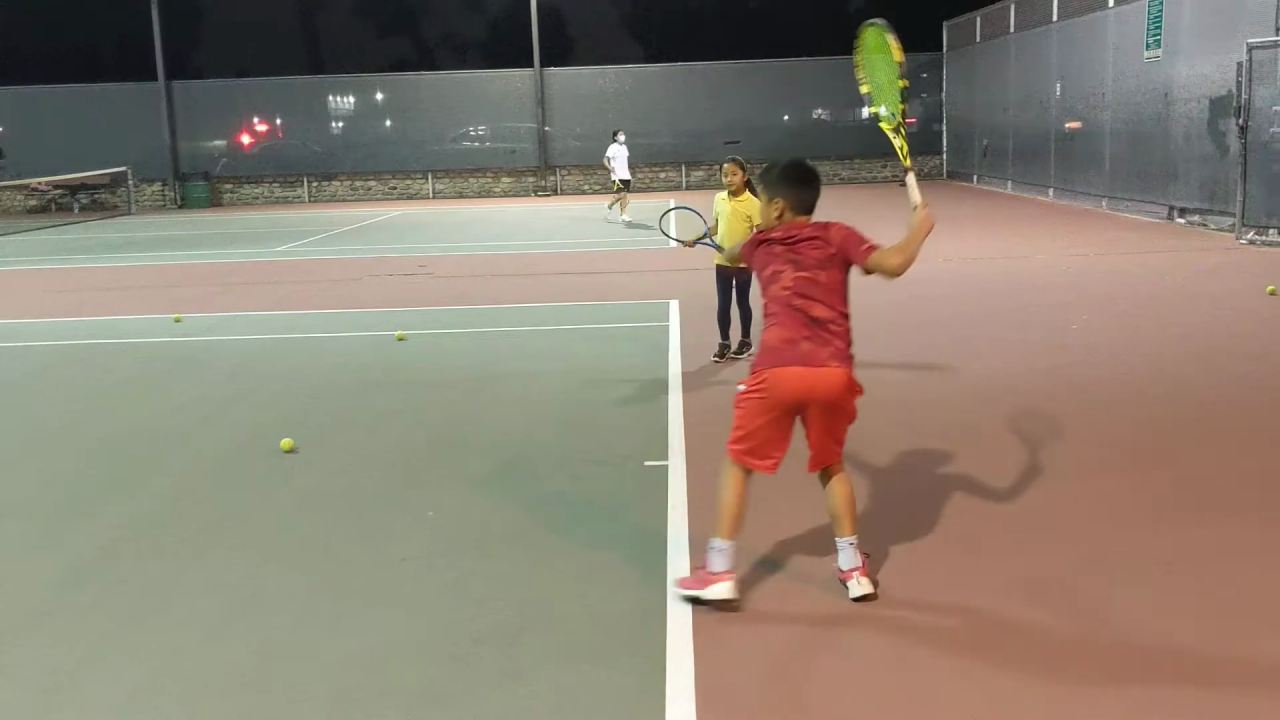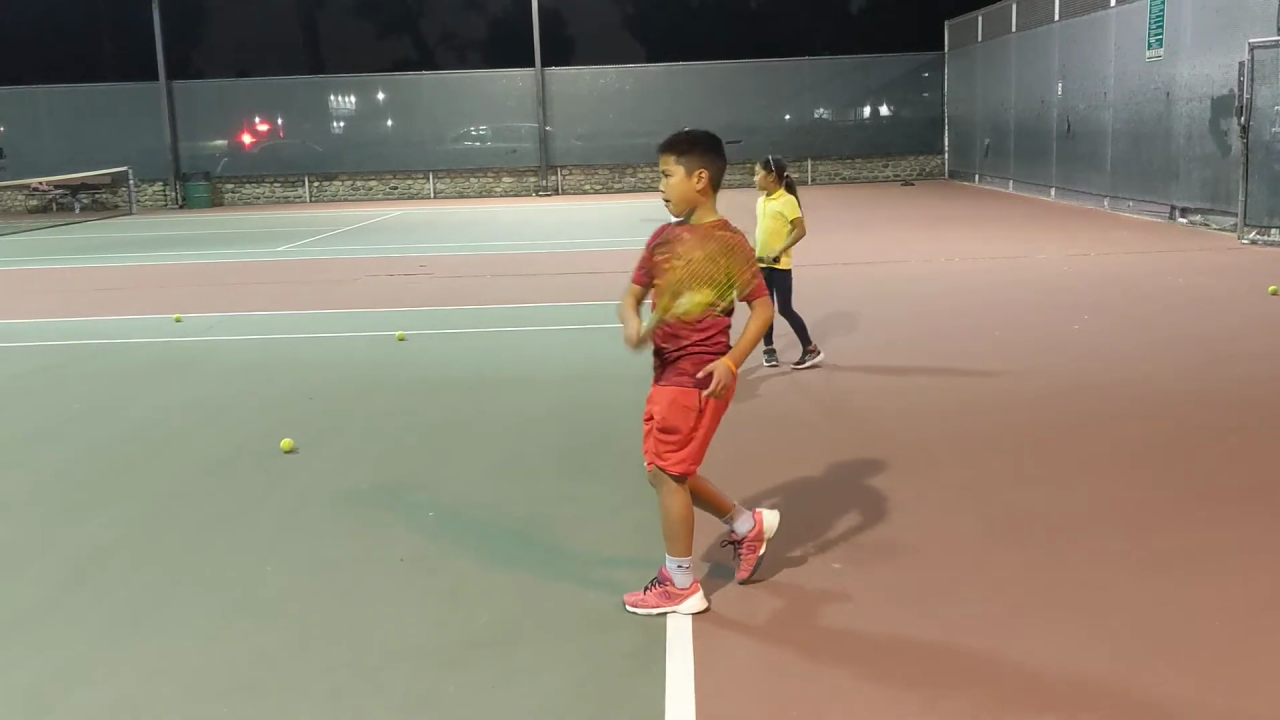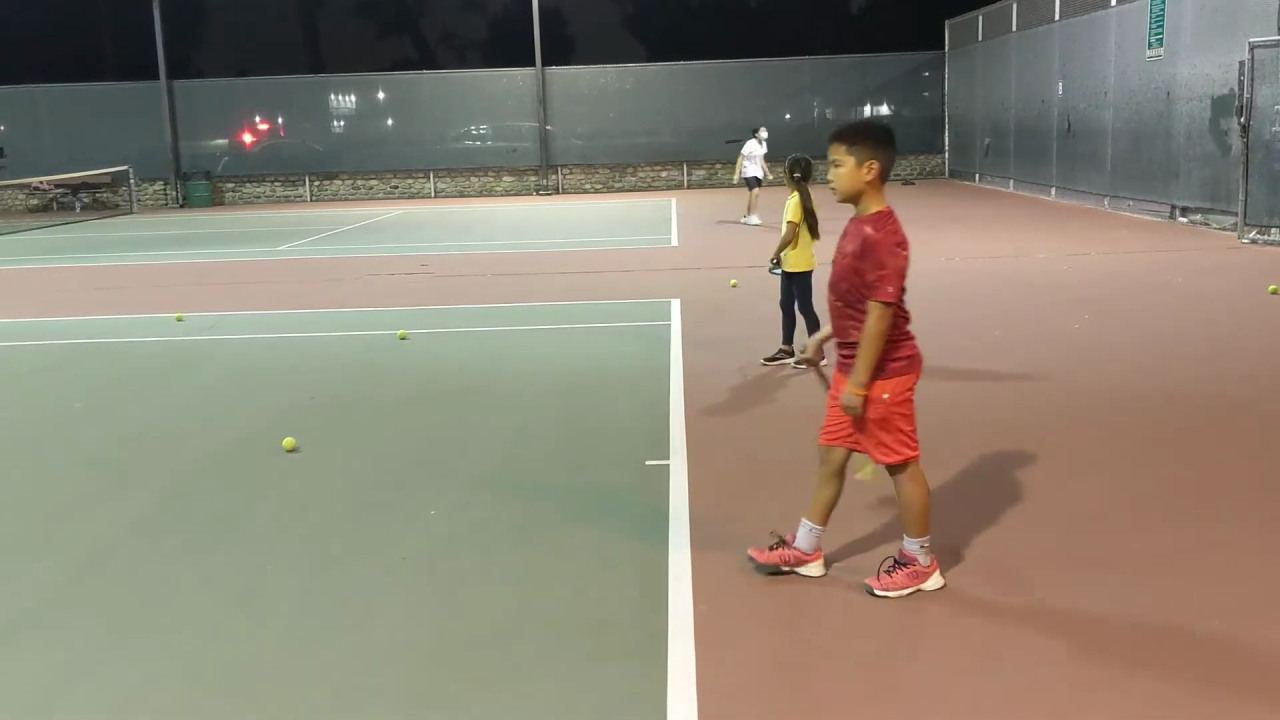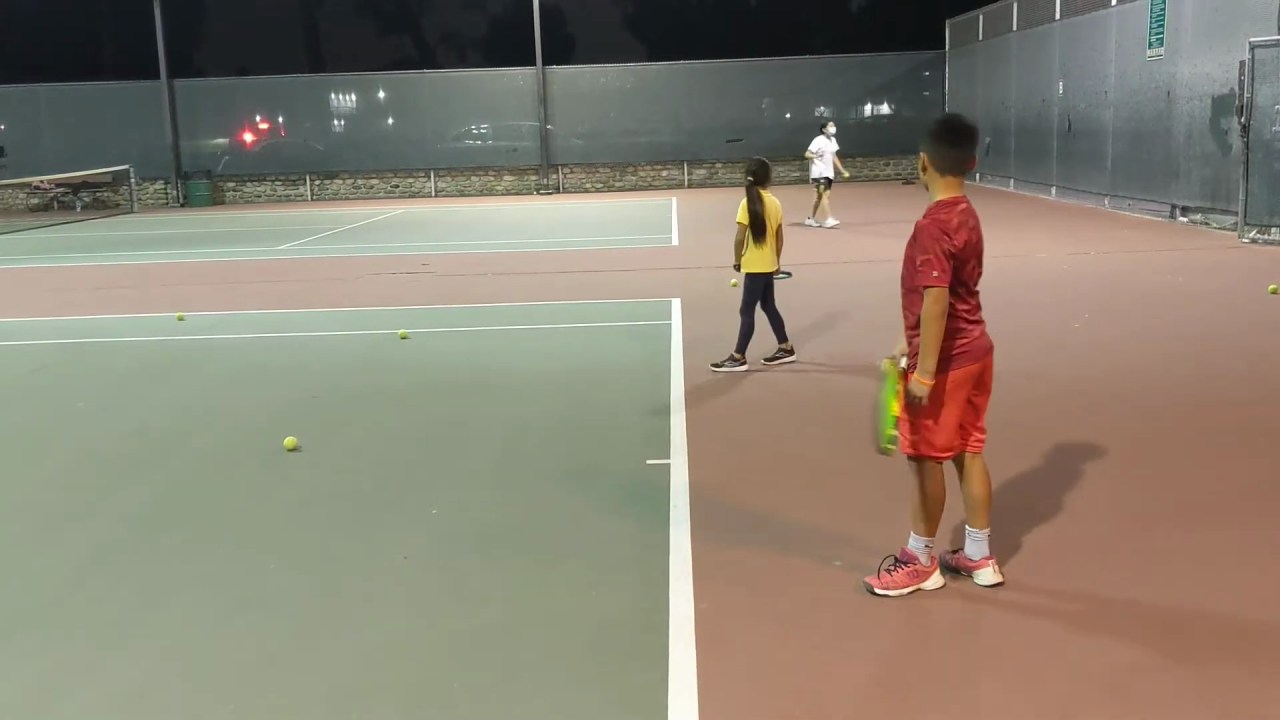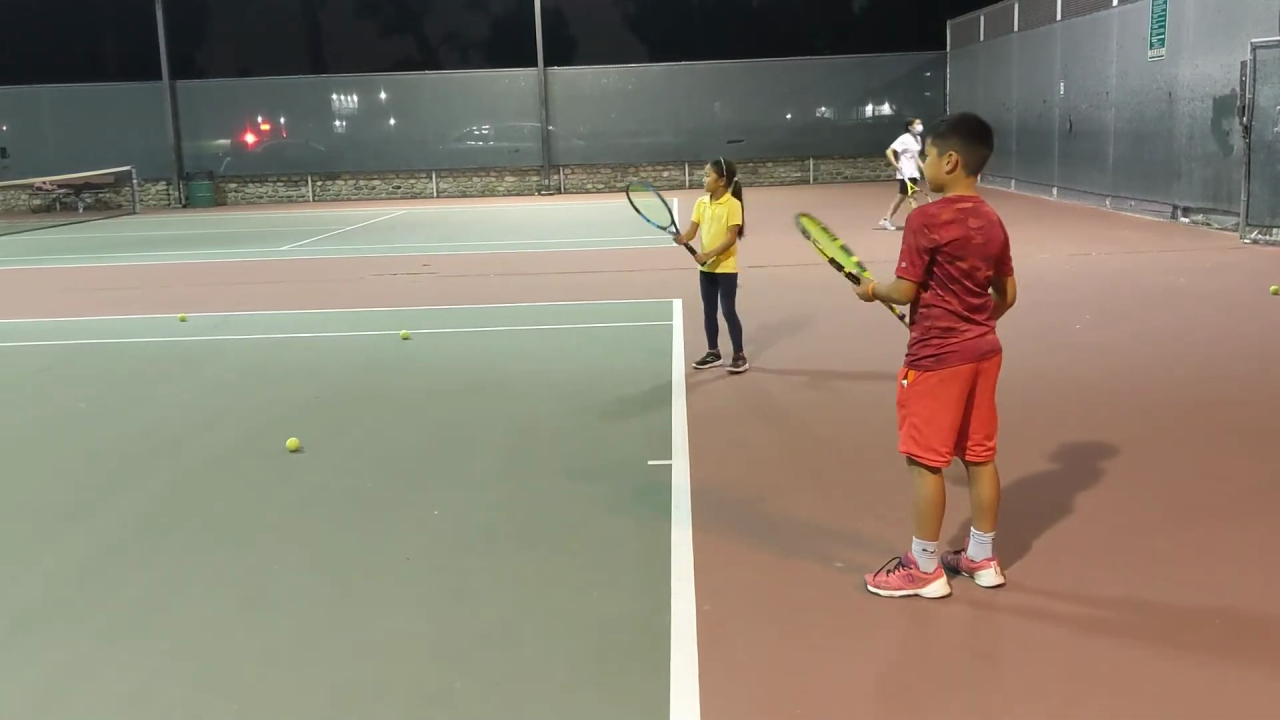
dt=1s
person 1, frame 1
left shoulder: (761, 247)
right shoulder: (837, 236)
left elbow: (737, 255)
right elbow: (895, 264)
left wrist: (736, 250)
right wrist: (918, 230)
left hip: (777, 372)
right hip: (833, 373)
left knee: (737, 465)
right knee: (830, 469)
left ankle: (717, 571)
right ankle: (854, 568)
person 1, frame 2
right shoulder: (663, 237)
left elbow: (762, 308)
right elbow: (632, 295)
left wrist: (731, 361)
right wrist: (632, 324)
left hip: (698, 380)
right hip: (668, 377)
left knee: (667, 475)
right knee: (674, 473)
left ankle: (679, 586)
right ankle: (748, 525)
person 1, frame 3
left shoulder: (879, 236)
right shoulder: (859, 226)
left elbow: (882, 315)
left wrist: (860, 382)
right wrist: (828, 335)
left hip: (882, 372)
right hip: (853, 368)
left knee: (900, 463)
right knee: (831, 455)
left ankle: (920, 563)
right ankle: (805, 548)
person 1, frame 4
left shoulder: (932, 225)
right shoulder: (967, 216)
left elbow: (936, 302)
left wrist: (923, 371)
right wrist: (911, 342)
left hip: (946, 359)
right hip: (975, 350)
left knee: (926, 458)
right knee: (969, 453)
left ankle: (921, 561)
right ankle: (979, 556)
person 1, frame 5
left shoulder: (926, 219)
right shoulder: (993, 223)
left elbow: (906, 290)
right elbow: (1007, 295)
left wrist: (872, 290)
left hip: (937, 358)
right hip: (983, 352)
left knee: (927, 462)
right knee: (980, 456)
left ankle: (925, 568)
right ankle: (982, 558)
person 2, frame 1
left shoulder: (752, 203)
right shoulder: (719, 199)
left hip: (742, 262)
right hip: (722, 260)
left knee: (742, 303)
right knee: (724, 304)
left ankle: (746, 341)
right ankle: (724, 344)
person 2, frame 2
left shoulder: (787, 201)
right shoulder: (761, 201)
left elbow: (800, 231)
left wrist: (779, 252)
right wrist: (756, 255)
left hip: (780, 265)
right hip: (763, 263)
left knee: (785, 309)
left ankle: (811, 350)
right ankle: (769, 349)
person 2, frame 3
left shoulder: (795, 201)
right shoulder: (804, 198)
left elbow: (790, 234)
left wrist: (776, 254)
left hip: (799, 265)
right hip: (791, 264)
left knee: (805, 308)
right knee: (786, 306)
right ankle: (786, 349)
person 2, frame 4
left shoulder: (748, 203)
right shoulder: (775, 203)
left elbow: (740, 236)
right elbow: (779, 237)
left wrist: (737, 260)
right wrist: (776, 260)
left hip: (754, 266)
right hip: (768, 264)
left knee: (747, 311)
right knee: (769, 307)
left ankle: (738, 357)
right ankle: (785, 348)
person 2, frame 5
left shoulder: (733, 204)
right shoulder: (701, 203)
left elbow: (732, 238)
right elbow: (692, 230)
left wrist: (709, 254)
right wrist: (684, 239)
left hip: (727, 267)
right hip: (706, 267)
left knee: (728, 311)
right knee: (709, 311)
left ankle: (739, 355)
right ankle: (713, 352)
